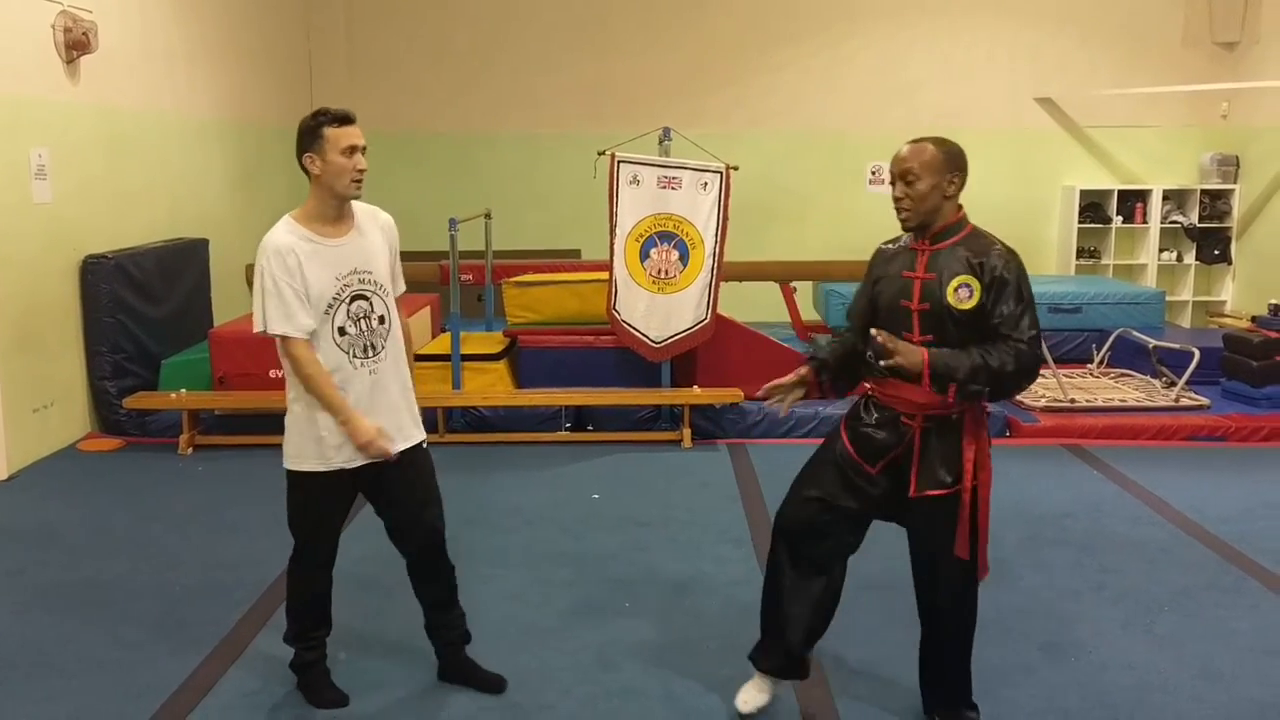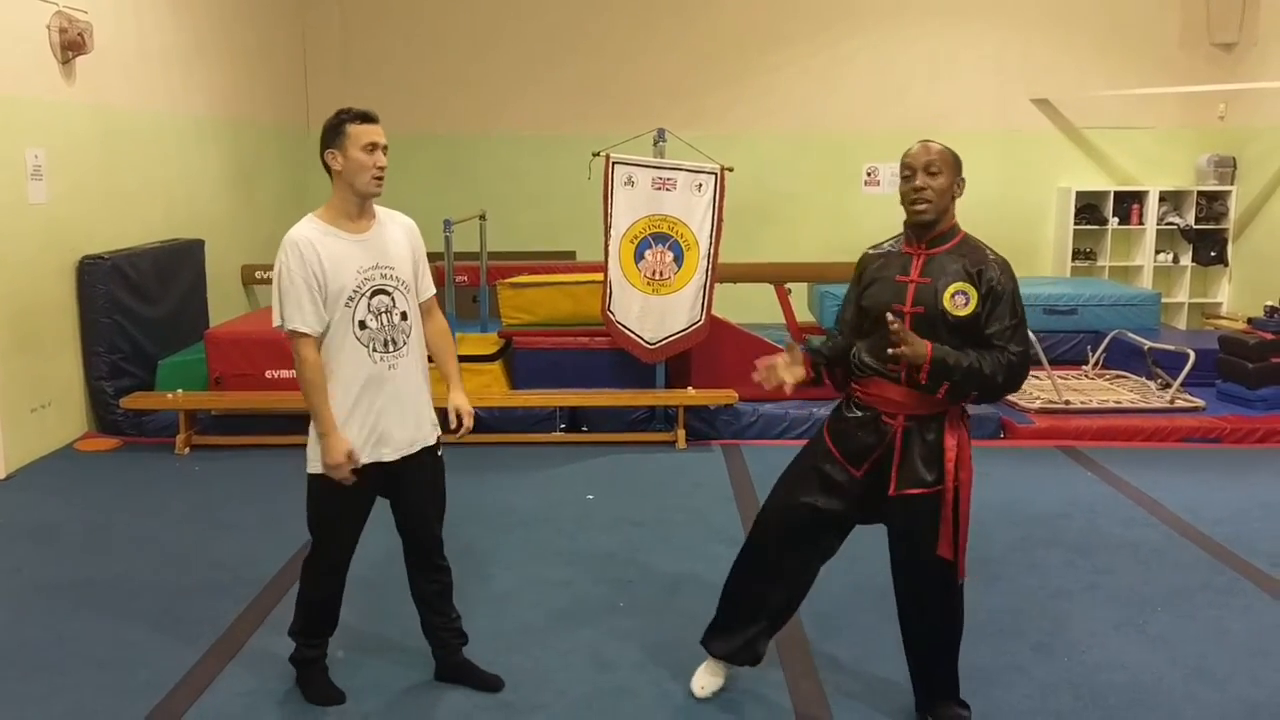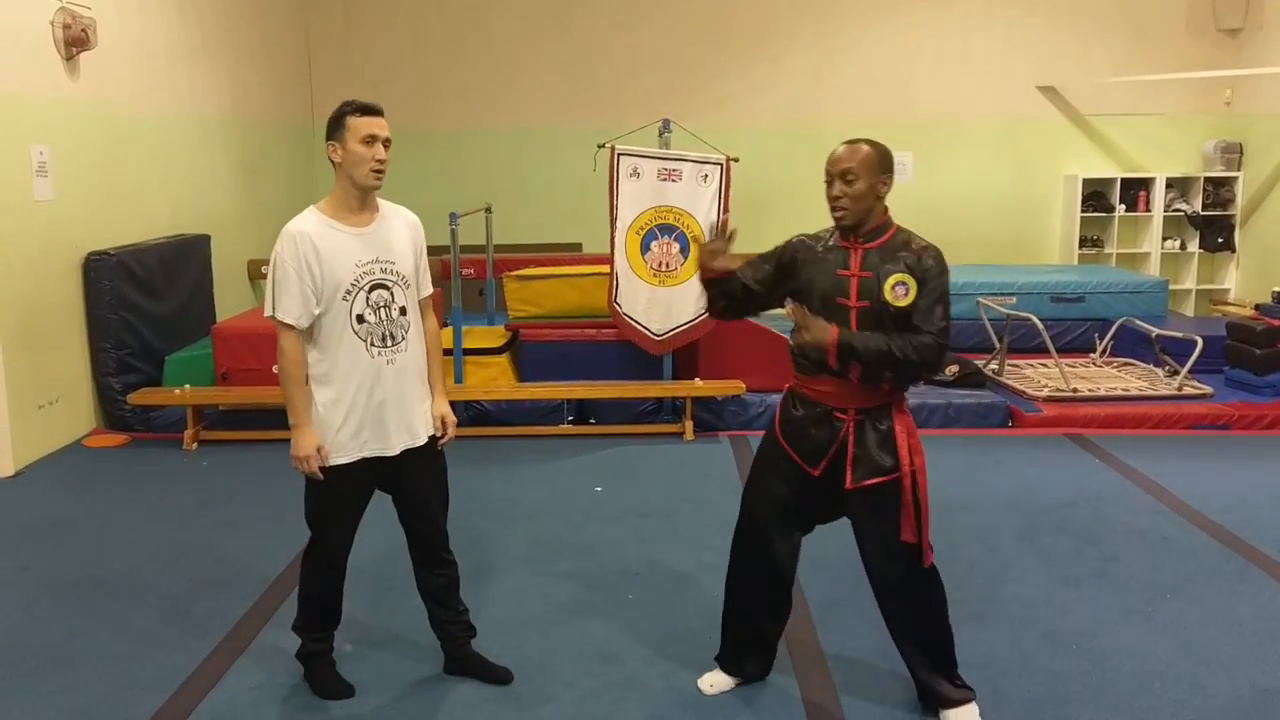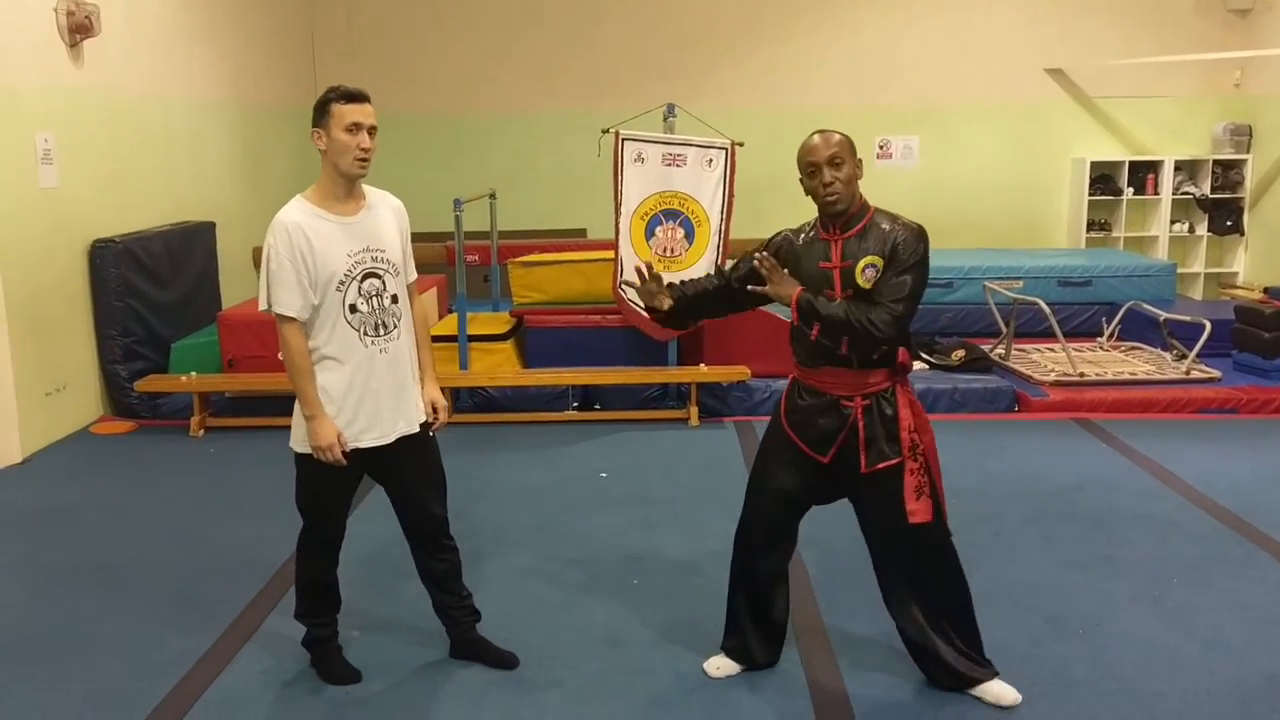
dt=0.4s
person 1, frame 1
left shoulder: (381, 226)
right shoulder: (282, 248)
right elbow: (295, 349)
left wrist: (404, 391)
right wrist: (351, 422)
left hip: (399, 426)
right hip: (323, 443)
left knee: (427, 540)
right knee: (314, 557)
left ankle: (453, 654)
right ankle: (309, 663)
person 1, frame 2
left shoulder: (403, 229)
right shoulder: (305, 244)
left elbow: (429, 313)
right elbow: (304, 347)
left wrist: (456, 387)
right wrist: (330, 433)
left hip: (414, 431)
right hip: (348, 440)
left knee: (427, 547)
right knee: (329, 556)
left ankle: (449, 654)
right ankle: (309, 659)
person 1, frame 3
left shoulder: (407, 225)
right shoulder: (303, 236)
right elbow: (289, 338)
left wrist: (440, 395)
right wrist: (301, 426)
left hip: (413, 426)
right hip: (340, 435)
left knee: (432, 541)
right knee: (328, 551)
left ankle: (458, 646)
right ankle: (316, 654)
person 1, frame 4
left shoulder: (391, 210)
right shoulder: (293, 226)
right elbow: (291, 331)
left wrist: (428, 379)
right wrist: (316, 416)
left hip: (402, 414)
right hip: (335, 424)
left knee: (431, 527)
right knee: (322, 538)
left ankle: (462, 630)
right ankle: (321, 640)
person 2, frame 1
left shoulder: (993, 262)
right shoulder: (889, 257)
left elbow: (1021, 358)
left wrist: (931, 363)
right wrist: (813, 374)
left hip: (947, 440)
right hip: (874, 425)
left knee: (948, 580)
right knee: (803, 524)
right ankle: (775, 663)
person 2, frame 2
left shoulder: (985, 270)
right shoulder: (876, 260)
left elbow: (1010, 366)
left wrist: (932, 357)
right wrist: (807, 363)
left hip: (929, 442)
right hip: (856, 427)
left knee: (929, 578)
right knee: (783, 528)
right ankle: (726, 649)
person 2, frame 3
left shoulder: (919, 260)
right shoulder: (806, 252)
left elbow: (928, 350)
right elbow: (740, 298)
left wrist: (838, 342)
right wrist: (720, 275)
left hip: (875, 431)
right hip: (803, 423)
left knee: (902, 565)
right knee: (759, 544)
right ankle: (741, 661)
person 2, frame 4
left shoulder: (903, 239)
right shoulder: (791, 245)
left elbow: (881, 327)
right elbow: (728, 286)
left wrist: (800, 300)
right wrist: (672, 301)
left hip: (880, 414)
right hip: (809, 410)
left knee: (916, 543)
right knee: (760, 530)
left ankle: (965, 667)
right ankle: (749, 646)
